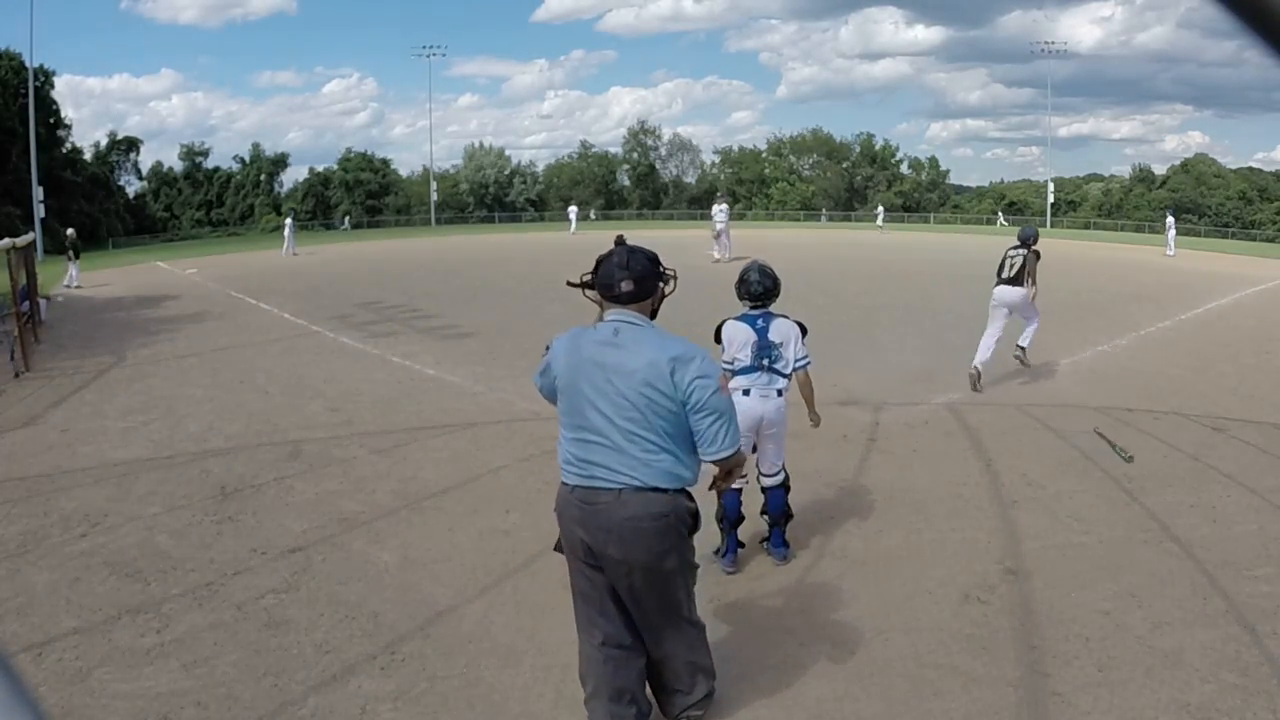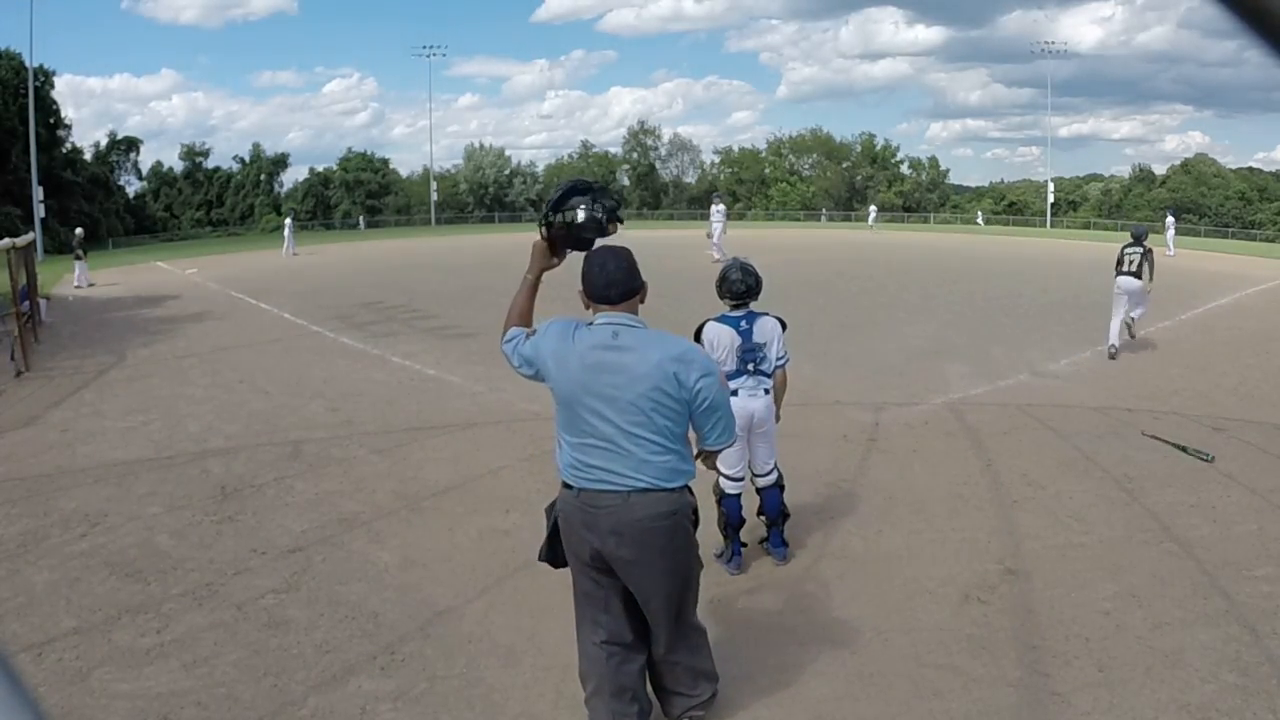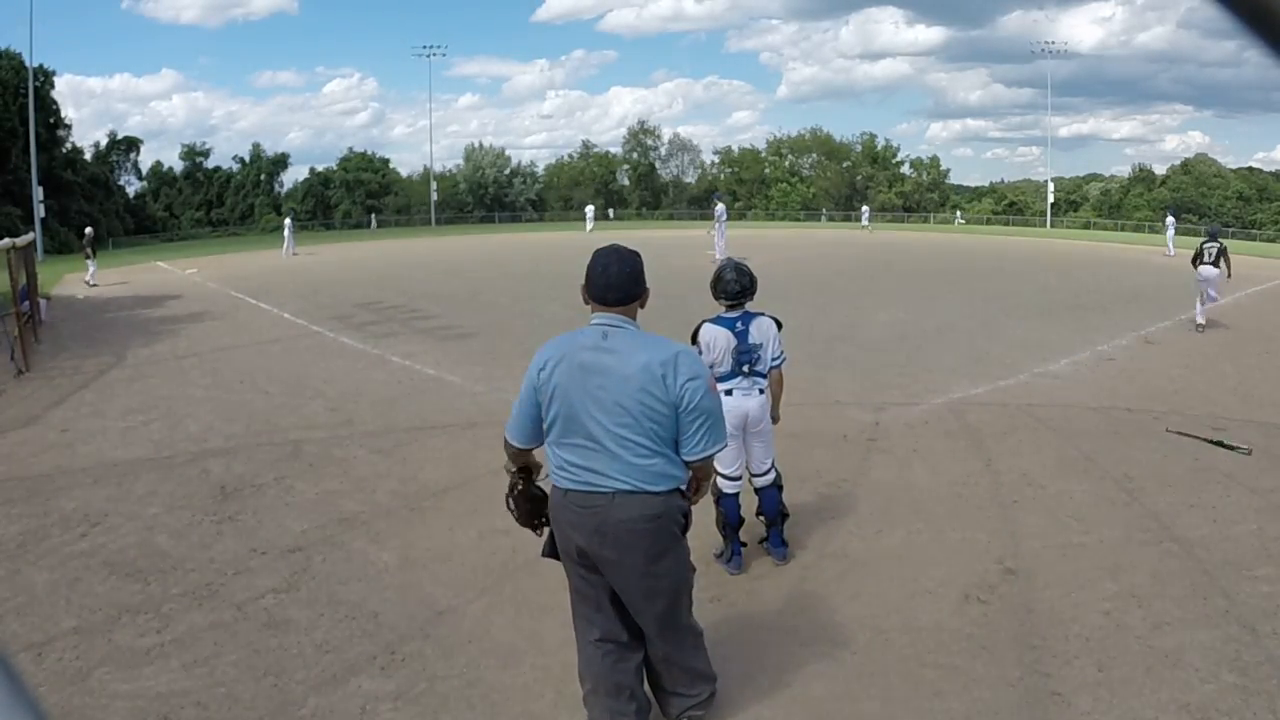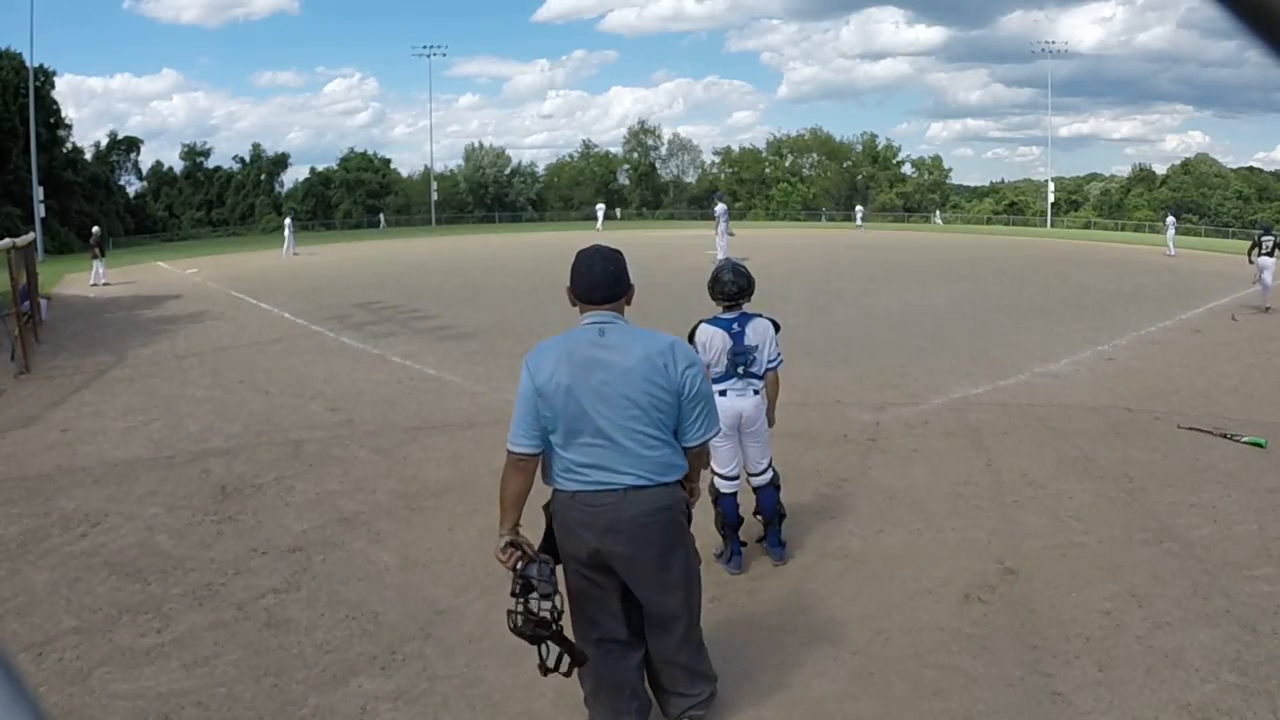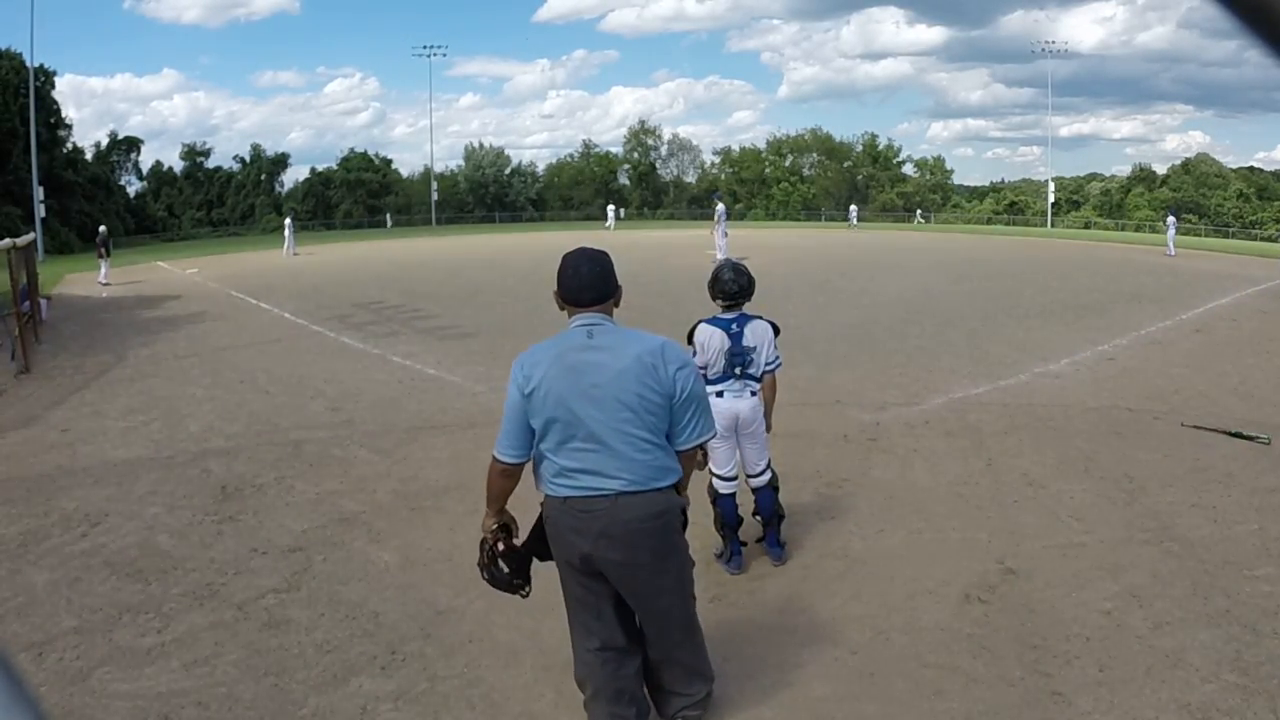
dt=0.5s
person 1, frame 1
left shoulder: (566, 347)
right shoulder: (684, 358)
right elbow: (726, 455)
right wrist: (728, 472)
left hip: (580, 508)
right hip: (651, 513)
left knee: (604, 630)
right knee: (668, 617)
person 1, frame 2
left shoulder: (558, 346)
right shoulder: (685, 356)
left elbow: (513, 340)
right elbow: (717, 443)
left wrist: (534, 270)
right wrist: (700, 453)
left hip: (582, 512)
right hip: (657, 513)
left knee: (604, 629)
right knee: (671, 616)
person 1, frame 3
left shoulder: (549, 357)
right shoulder: (677, 361)
left elbow: (517, 445)
right elbow: (699, 458)
left wrist: (520, 465)
right wrist: (699, 483)
left hip: (573, 511)
right hip: (646, 515)
left knee: (600, 626)
right knee: (665, 615)
person 1, frame 4
left shoulder: (542, 360)
right shoulder: (673, 353)
left elbow: (522, 457)
right elbow: (695, 444)
left wrist: (508, 529)
right wrist: (690, 482)
left hip: (576, 513)
right hip: (653, 509)
left knee: (601, 625)
right knee: (670, 612)
person 1, frame 5
left shoulder: (530, 365)
right shoulder: (665, 355)
left elbow: (508, 462)
right elbow: (687, 447)
left wrist: (495, 512)
right wrist: (677, 492)
left hip: (570, 518)
right hip: (647, 512)
left knee: (598, 630)
right knee: (668, 615)
person 2, frame 1
left shoulder: (731, 328)
right shoulder: (789, 327)
left elbow: (726, 376)
right elbow: (801, 375)
right wrist: (811, 410)
left hip: (742, 404)
right hip: (775, 404)
left knee: (732, 476)
right knee: (774, 474)
left ankle: (729, 549)
right ankle: (778, 544)
person 2, frame 2
left shoulder: (713, 329)
right shoulder: (771, 325)
right elbow: (780, 375)
right wrist: (776, 407)
left hip: (729, 406)
right hip: (762, 403)
left knee: (730, 480)
right knee: (767, 474)
left ankle: (733, 552)
right ankle: (777, 543)
person 2, frame 3
left shoulder: (709, 330)
right shoulder: (766, 324)
right elbow: (775, 373)
right wrist: (775, 407)
left hip: (724, 405)
right hip: (758, 402)
left knee: (728, 480)
right knee: (765, 473)
left ankle: (733, 552)
right ankle: (777, 543)
person 2, frame 4
left shoulder: (705, 331)
right shoulder: (763, 326)
right elbow: (771, 375)
right wrist: (771, 410)
left hip: (720, 406)
right hip: (753, 403)
left knee: (725, 479)
right knee: (762, 473)
left ankle: (732, 551)
right ankle: (775, 543)
person 2, frame 5
left shoulder: (704, 331)
right shoulder: (762, 328)
right elbow: (768, 378)
right wrist: (768, 414)
left hip: (716, 407)
right hip: (750, 405)
left knee: (723, 480)
right knee: (761, 474)
left ankle: (732, 552)
right ankle: (774, 544)
